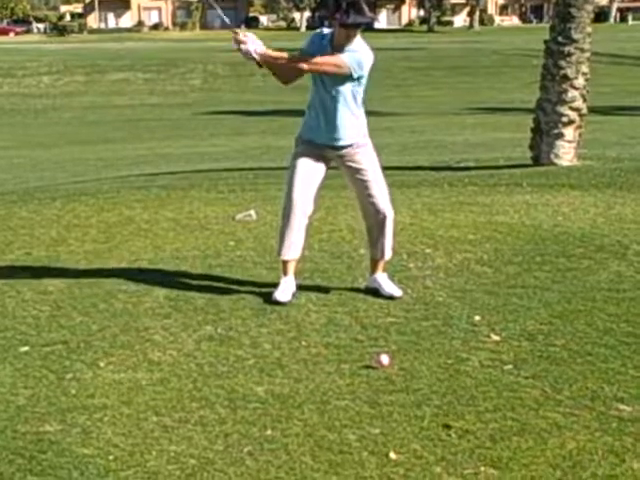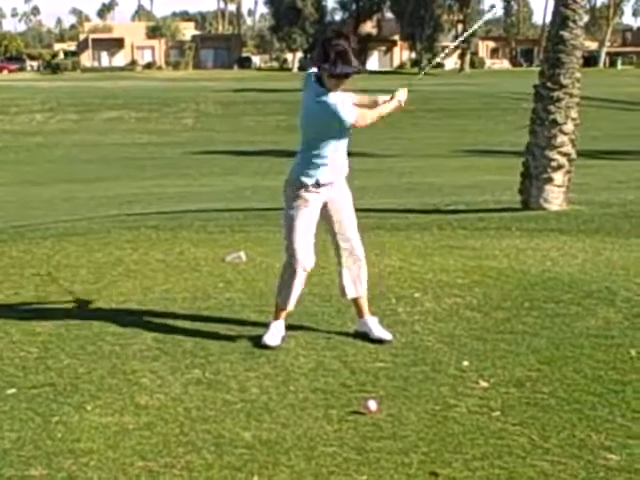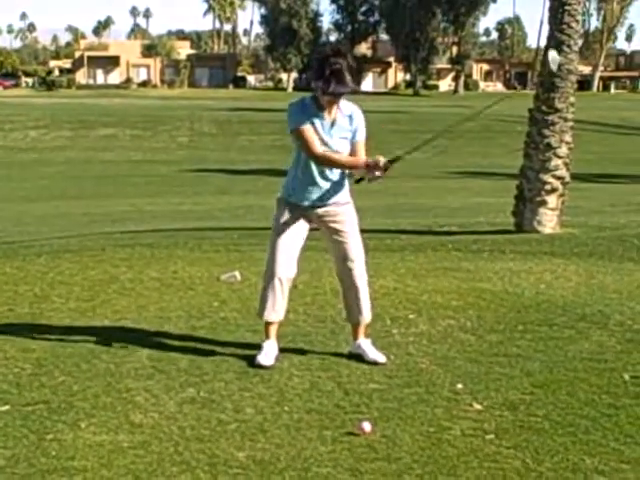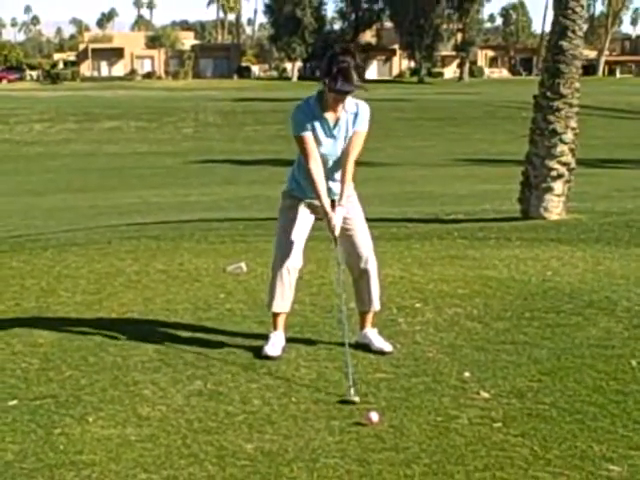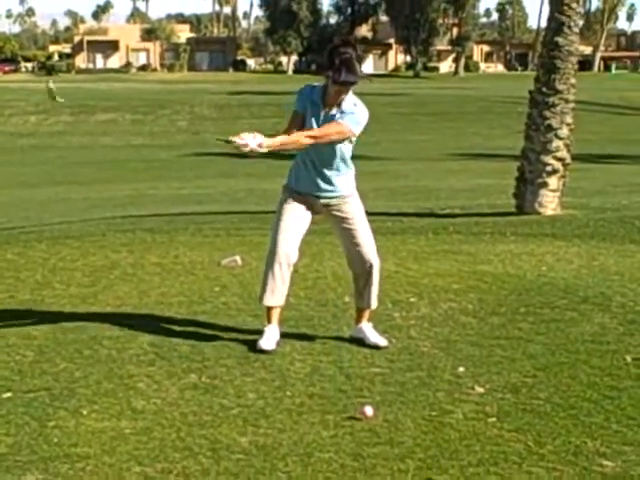
dt=1s
person 1, frame 1
left shoulder: (361, 56)
right shoulder: (319, 39)
left elbow: (304, 64)
right elbow: (286, 76)
left wrist: (260, 53)
right wrist: (259, 52)
left hip: (353, 143)
right hip: (313, 142)
left knee: (381, 210)
right knee: (296, 207)
left ankle: (377, 275)
right ankle: (287, 279)
person 1, frame 2
left shoulder: (311, 77)
right shoulder: (331, 109)
left elbow: (352, 99)
right elbow: (365, 120)
left wrist: (382, 99)
right wrist: (394, 104)
left hip: (333, 184)
right hip: (306, 187)
left knee: (352, 250)
right knee: (299, 258)
left ankle: (365, 319)
right ankle: (277, 323)
person 1, frame 3
left shoulder: (354, 115)
right shoulder: (298, 111)
left elbow: (357, 160)
right elbow: (318, 154)
left wrist: (372, 167)
right wrist: (365, 162)
left hip: (337, 202)
right hip: (296, 203)
left knee: (355, 270)
right knee: (279, 269)
left ankle: (360, 341)
right ankle: (270, 342)
person 1, frame 4
left shoulder: (360, 111)
right shoulder: (302, 113)
left elbow: (349, 160)
right elbow: (312, 163)
left wrist: (341, 204)
right wrist: (326, 209)
left hip: (341, 194)
right hip: (301, 195)
left knee: (365, 259)
right knee: (286, 259)
left ankle: (367, 330)
right ankle: (277, 333)
person 1, frame 5
left shoulder: (357, 113)
right shoulder: (307, 94)
left elbow: (311, 138)
right elbow: (288, 134)
left wrist: (263, 142)
right wrist: (260, 139)
left hip: (341, 194)
right hip: (299, 190)
left knee: (367, 258)
right knee: (282, 253)
left ankle: (363, 325)
right ankle: (272, 327)
